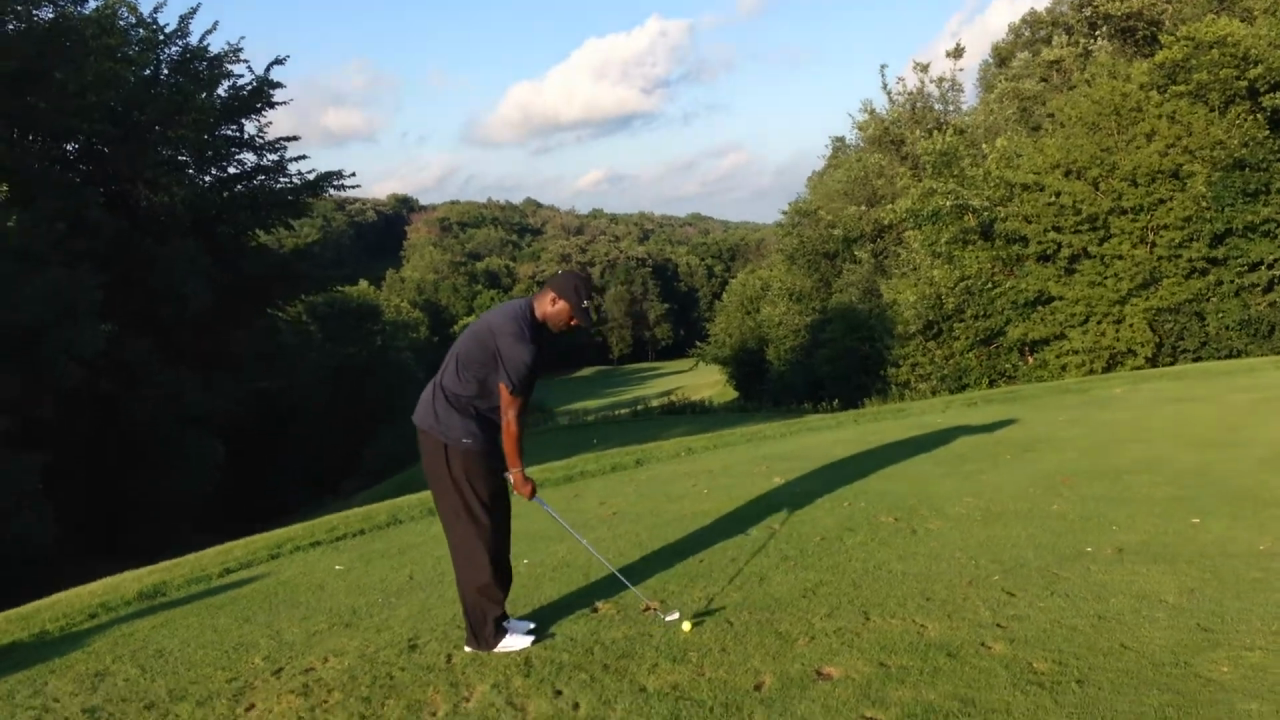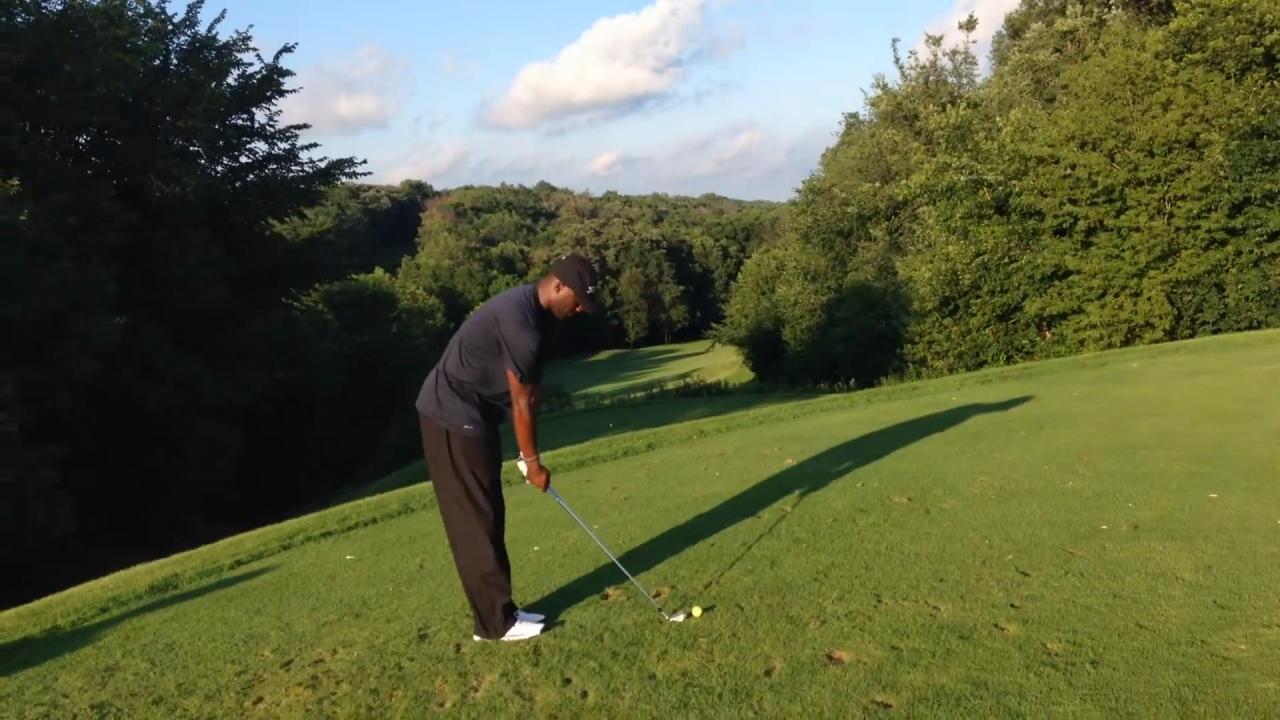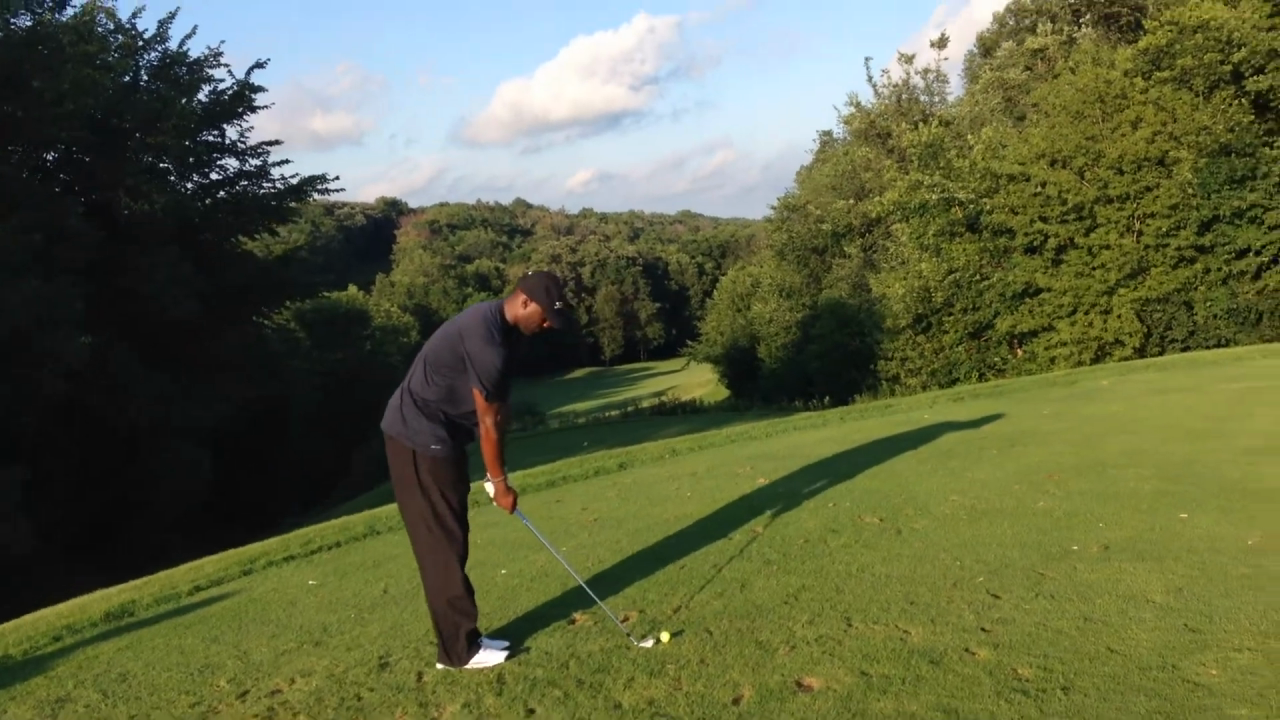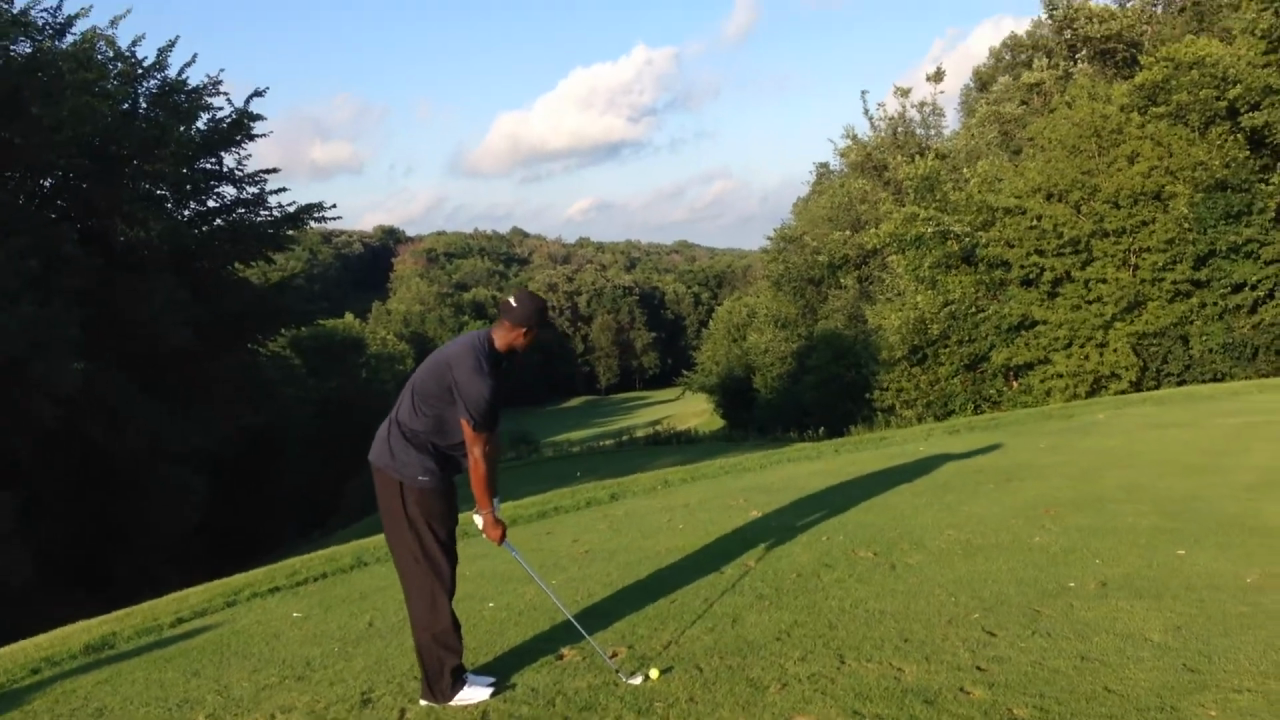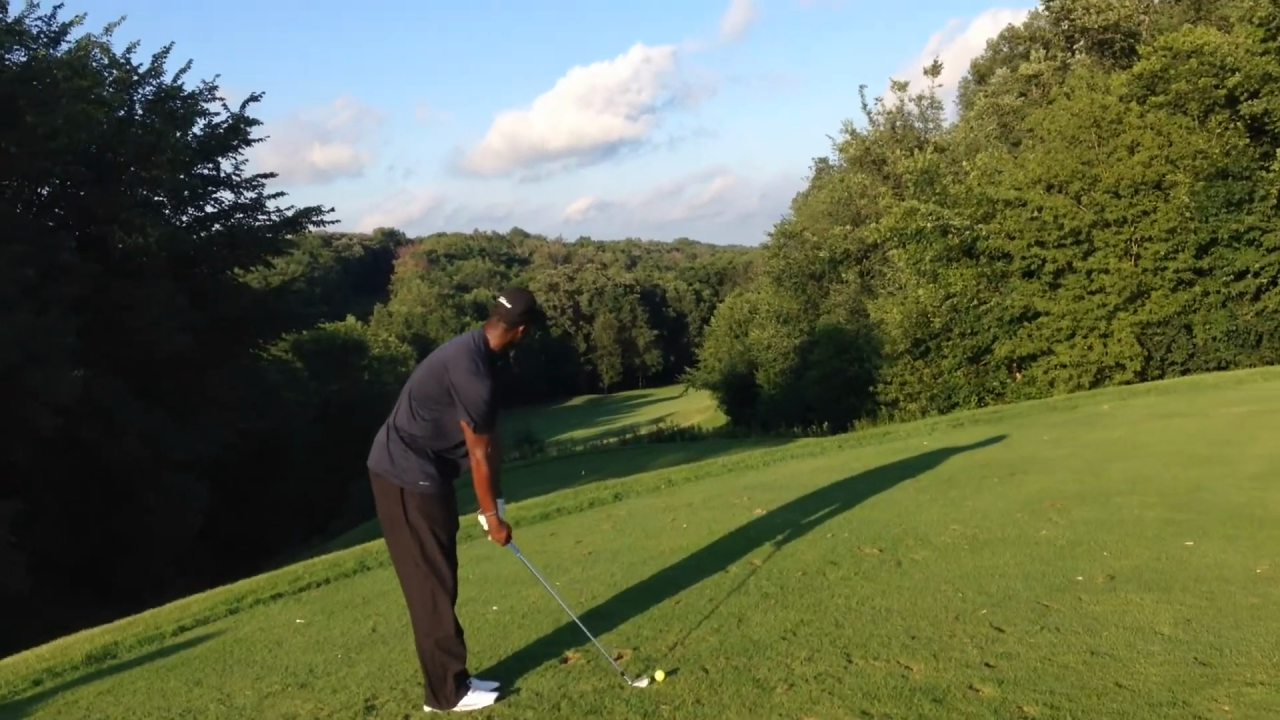
dt=0.2s
person 1, frame 1
left shoulder: (521, 317)
right shoulder: (518, 338)
left elbow: (510, 407)
right elbow: (510, 414)
left wrist: (510, 464)
right wrist: (517, 472)
left hip: (466, 427)
right hip: (452, 432)
left knee: (493, 523)
right knee: (475, 533)
left ankle: (493, 616)
right ankle: (485, 633)
person 1, frame 2
left shoulder: (526, 305)
right shoulder: (522, 324)
left elbow: (527, 393)
right elbow: (521, 403)
left wrist: (529, 453)
right wrist: (532, 462)
left hip: (470, 415)
right hip: (453, 418)
left knee: (488, 516)
right knee: (475, 521)
left ankle: (500, 608)
right ankle: (494, 621)
person 1, frame 3
left shoulder: (493, 321)
right shoulder: (487, 339)
left elbow: (498, 409)
right elbow: (488, 420)
left wrist: (498, 472)
right wrist: (499, 482)
left hip: (437, 435)
right hip: (419, 439)
left knee: (450, 540)
right knee: (442, 544)
left ankle: (464, 636)
right ankle: (458, 649)
person 1, frame 4
left shoulder: (482, 351)
right shoulder: (475, 369)
left elbow: (488, 438)
right elbow: (476, 451)
left wrist: (491, 501)
right wrist: (488, 514)
left hip: (423, 467)
right hip: (407, 471)
left knee: (438, 574)
right knee: (430, 578)
left ankle: (449, 673)
right ankle: (443, 685)
person 1, frame 5
left shoulder: (475, 352)
right shoulder: (472, 371)
left elbow: (488, 440)
right elbow: (478, 452)
left wrist: (497, 501)
right wrist: (492, 516)
left hip: (420, 471)
right hip: (407, 476)
left knee: (438, 579)
right knee: (432, 583)
left ankle: (451, 677)
right ankle: (446, 691)
